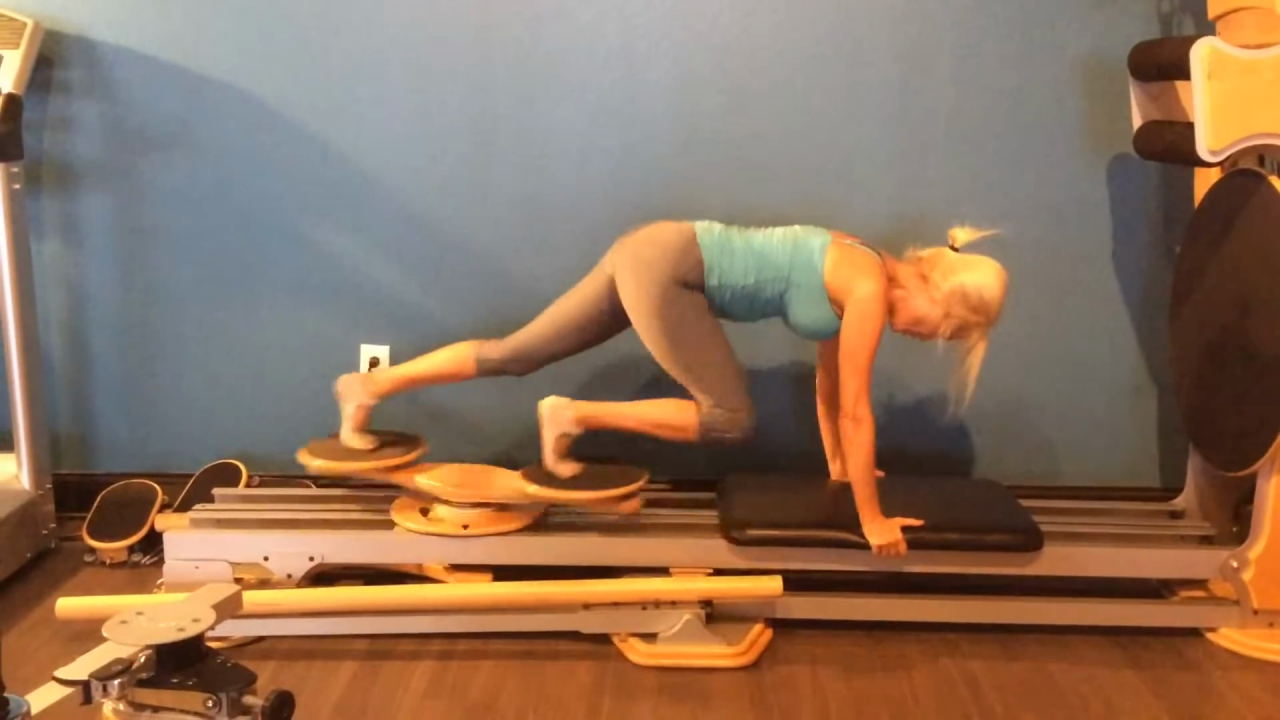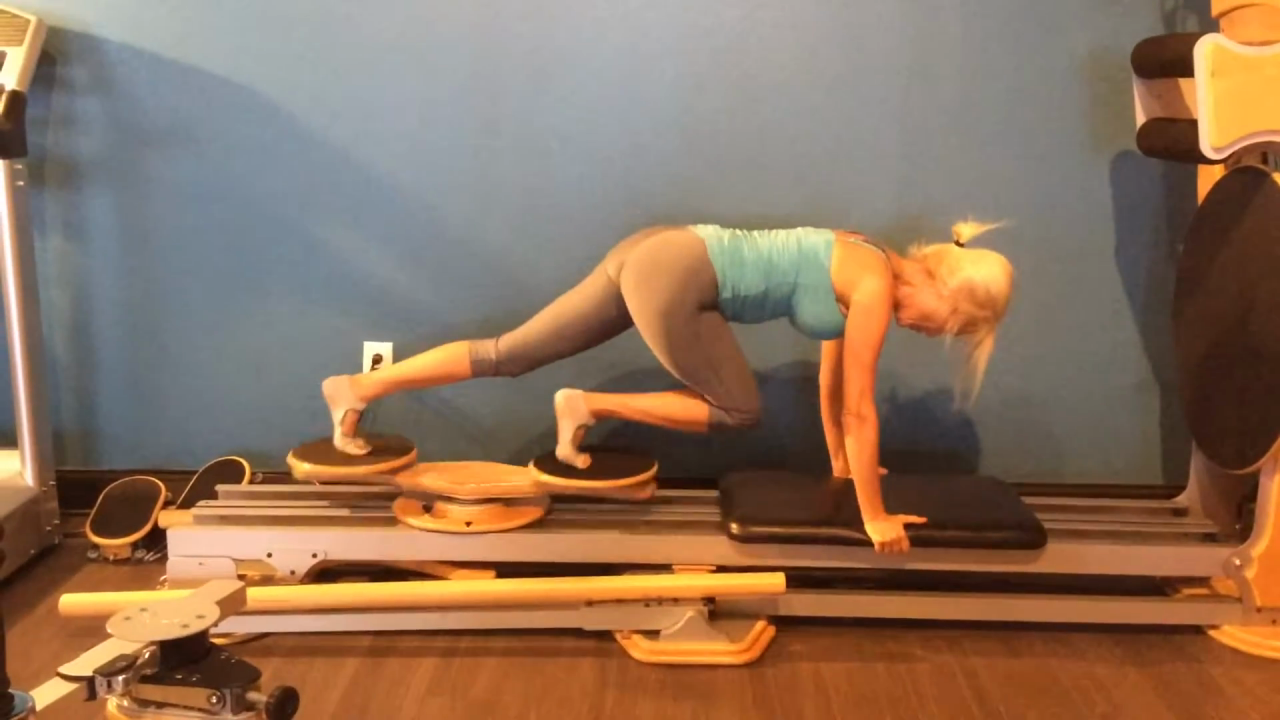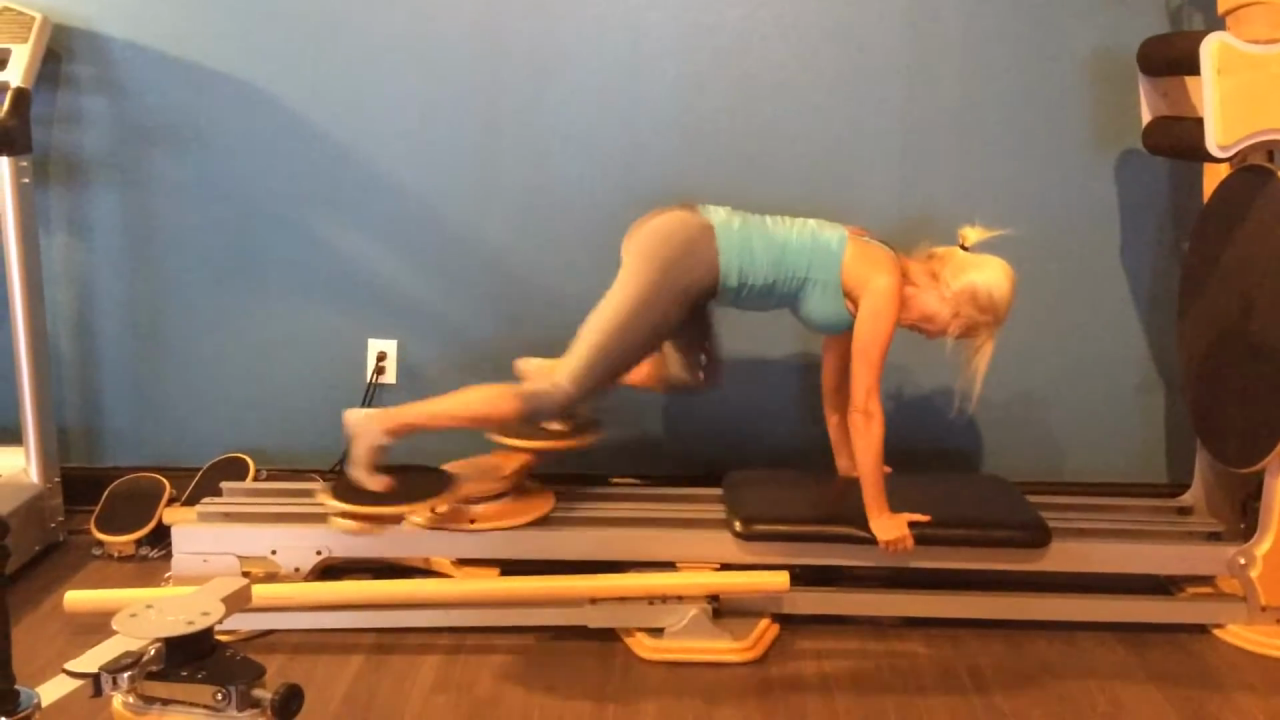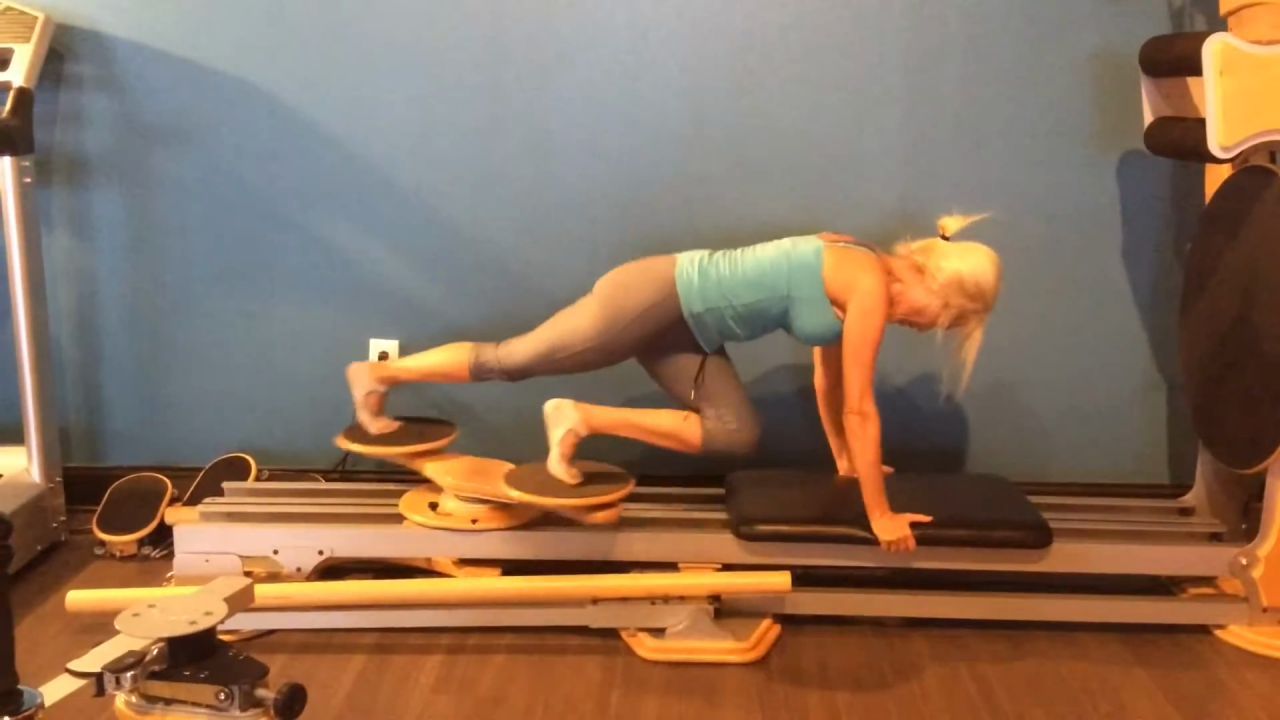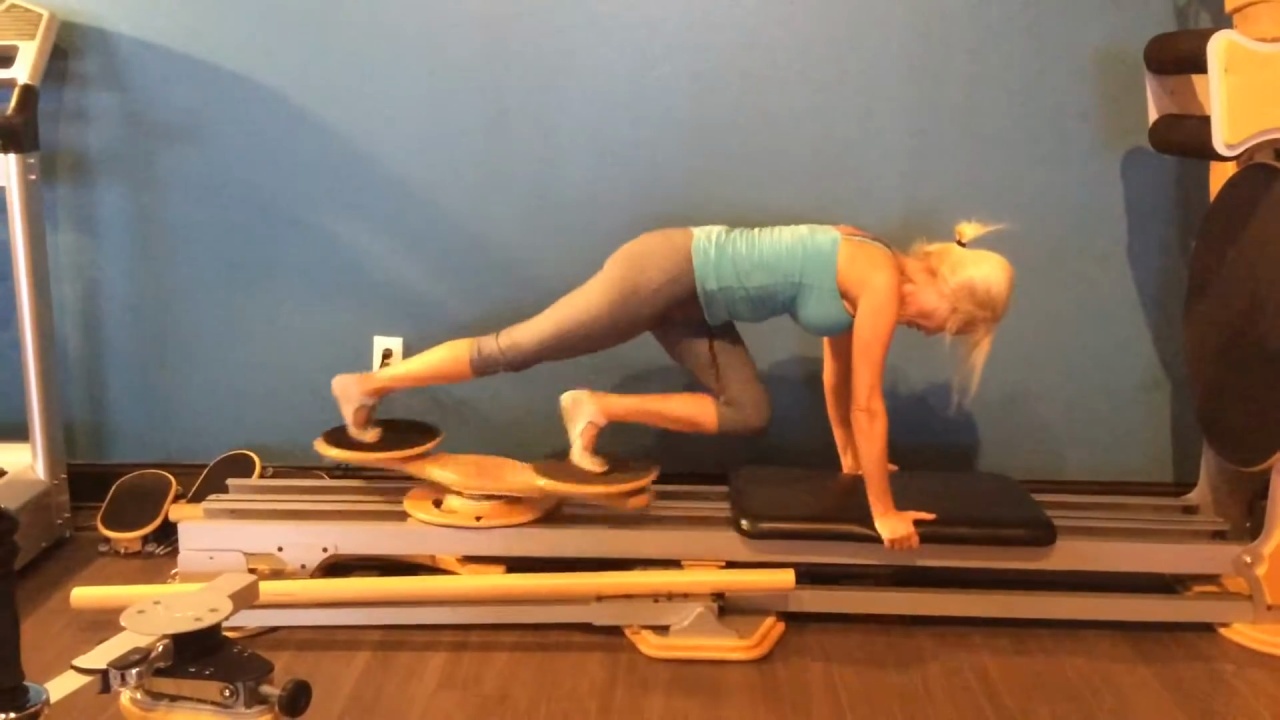
dt=0.5s
person 1, frame 1
left shoulder: (854, 278)
right shoulder: (871, 287)
left elbow: (828, 385)
right elbow: (854, 411)
left wrist: (841, 470)
right wrist: (872, 518)
left hip: (651, 256)
right hip: (665, 265)
left knee: (515, 355)
right knee: (732, 421)
left ankle: (369, 388)
right ankle: (573, 415)
person 1, frame 2
left shoulder: (861, 271)
right shoulder: (878, 287)
left elbow: (831, 382)
right elbow: (857, 410)
left wrist: (842, 466)
right wrist: (874, 514)
left hip: (654, 252)
right hip: (671, 279)
left knee: (507, 354)
right knee: (738, 409)
left ankle: (357, 389)
right ankle: (586, 407)
person 1, frame 3
left shoulder: (860, 278)
right shoulder: (888, 285)
left elbow: (834, 378)
right elbow: (864, 407)
left wrist: (847, 465)
right wrist: (879, 515)
left hip: (673, 233)
right hip: (679, 254)
left knee: (694, 373)
right knee: (564, 394)
left ankle: (543, 371)
right ankle: (385, 424)
person 1, frame 4
left shoulder: (852, 275)
right shoulder: (870, 285)
left elbow: (828, 379)
right elbow: (859, 408)
left wrist: (847, 464)
right wrist: (880, 514)
left hip: (681, 321)
right hip: (652, 302)
left knee: (735, 436)
right knee: (507, 360)
left ankle: (582, 420)
right ankle: (376, 375)
person 1, frame 5
left shoulder: (864, 274)
right shoulder: (884, 283)
left elbow: (835, 373)
right elbow: (866, 405)
left wrist: (850, 461)
right wrist: (884, 511)
left hip: (688, 290)
right hip: (666, 275)
left knee: (749, 413)
right knee: (510, 350)
left ankle: (600, 409)
right ankle: (364, 386)
